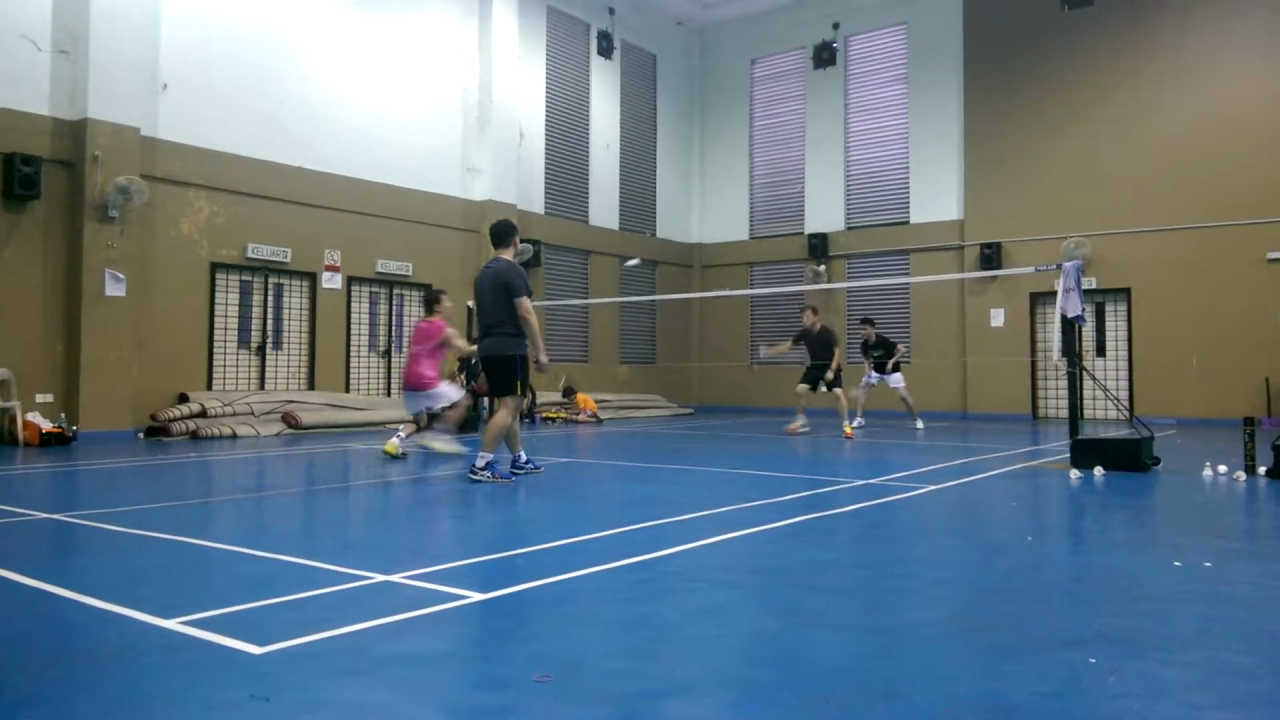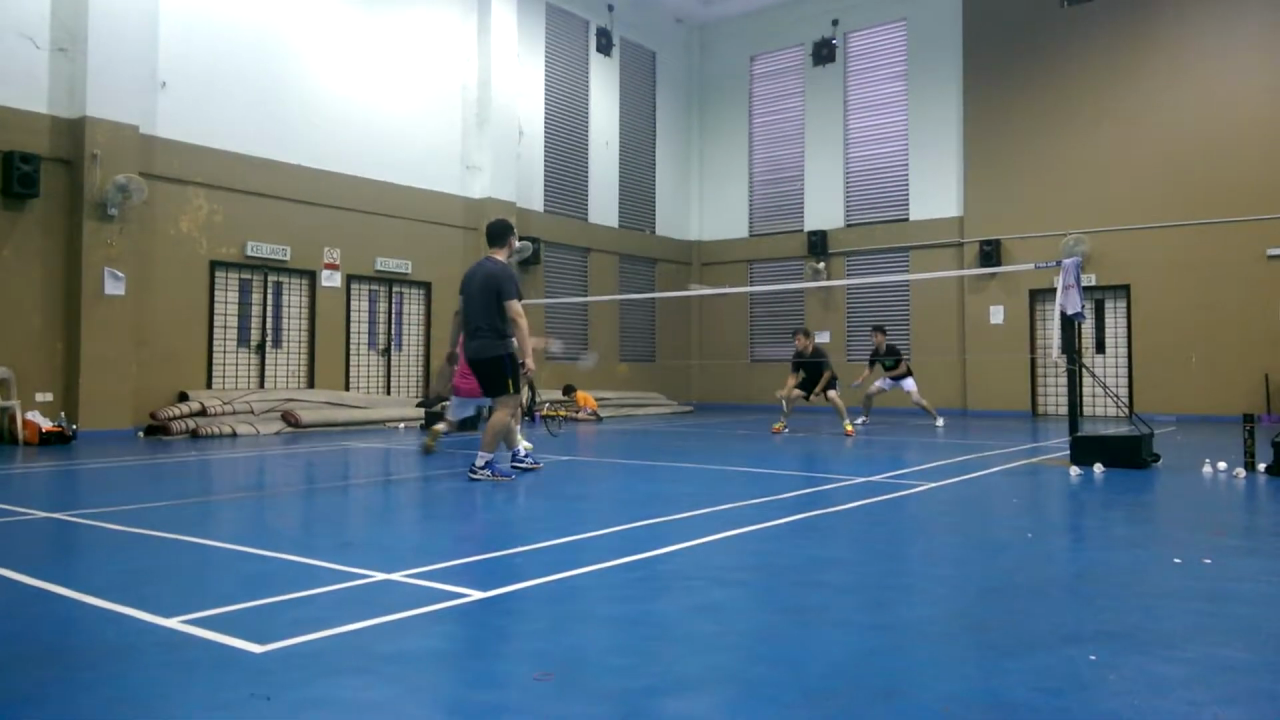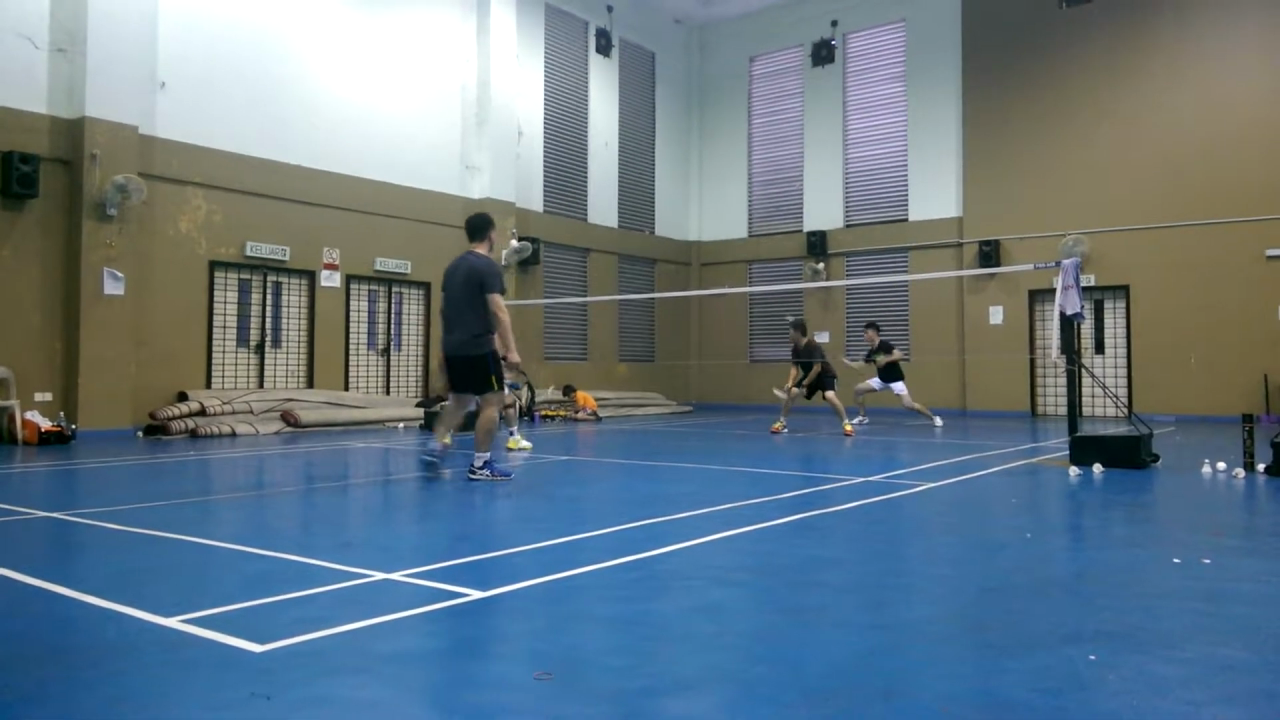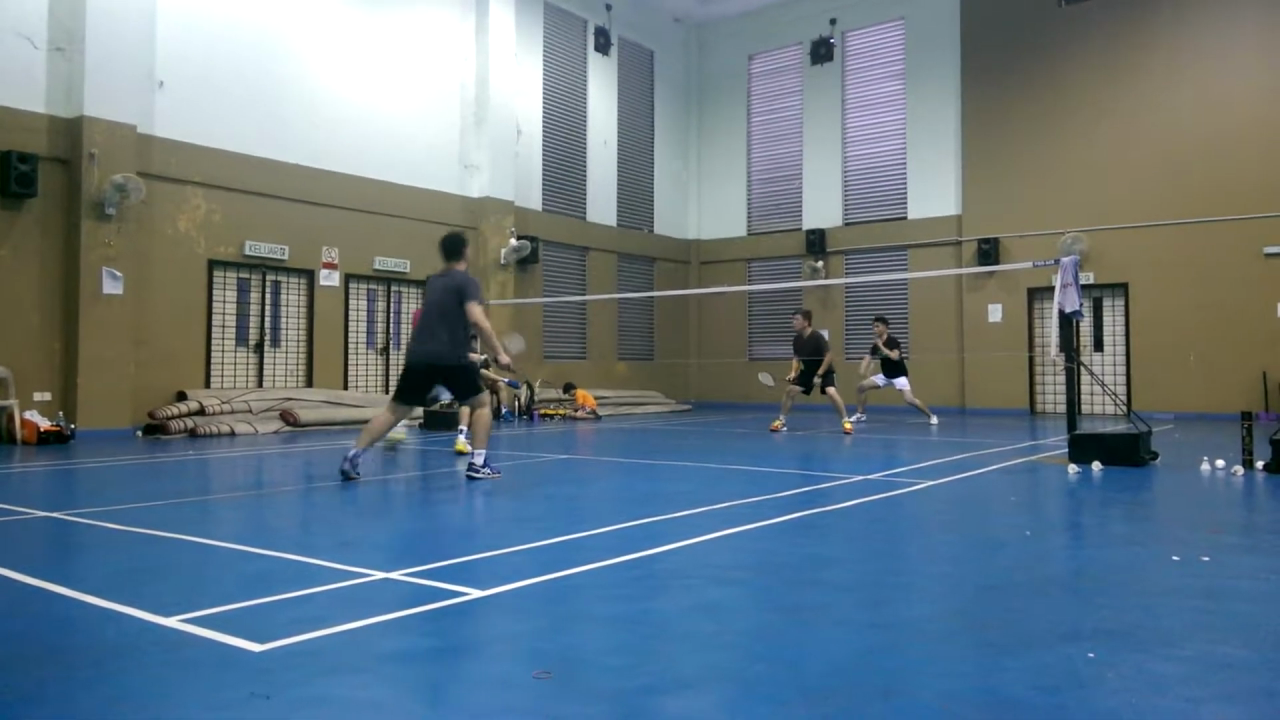
dt=0.3s
person 1, frame 1
left shoulder: (483, 273)
right shoulder: (512, 270)
right elbow: (526, 314)
right wrist: (540, 350)
left hip: (489, 349)
right hip: (509, 349)
left knee: (508, 406)
right knee: (508, 407)
left ankle: (519, 459)
right ankle: (481, 465)
person 1, frame 2
left shoulder: (472, 272)
right shoulder: (504, 272)
left elbow: (460, 312)
right elbow: (516, 316)
left wrist: (453, 346)
right wrist: (527, 355)
left hip: (475, 350)
right hip: (496, 349)
left knee: (504, 404)
right knee: (507, 405)
left ankle: (518, 454)
right ankle: (481, 465)
person 1, frame 3
left shoulder: (453, 266)
right shoulder: (488, 267)
left elbow: (444, 309)
right elbow: (498, 310)
left wrist: (445, 345)
right wrist: (510, 350)
left hip: (453, 348)
right hip: (478, 347)
left knee: (459, 401)
right knee: (492, 403)
left ankle: (436, 449)
right ankle: (479, 465)
person 1, frame 4
left shoulder: (433, 282)
right shoulder: (466, 281)
right elbow: (477, 319)
right wrist: (499, 353)
left hip: (418, 357)
right hip: (451, 358)
left knee: (395, 411)
right knee: (481, 404)
left ankle: (353, 457)
right ankle: (478, 463)
